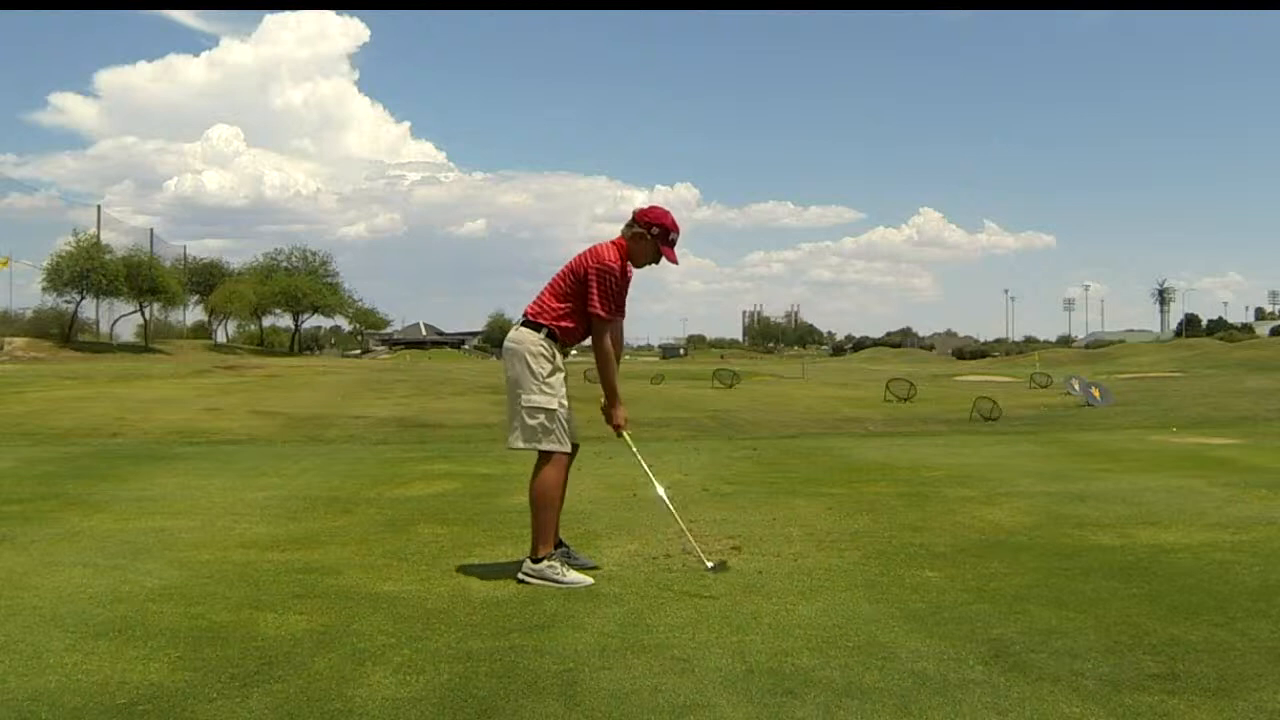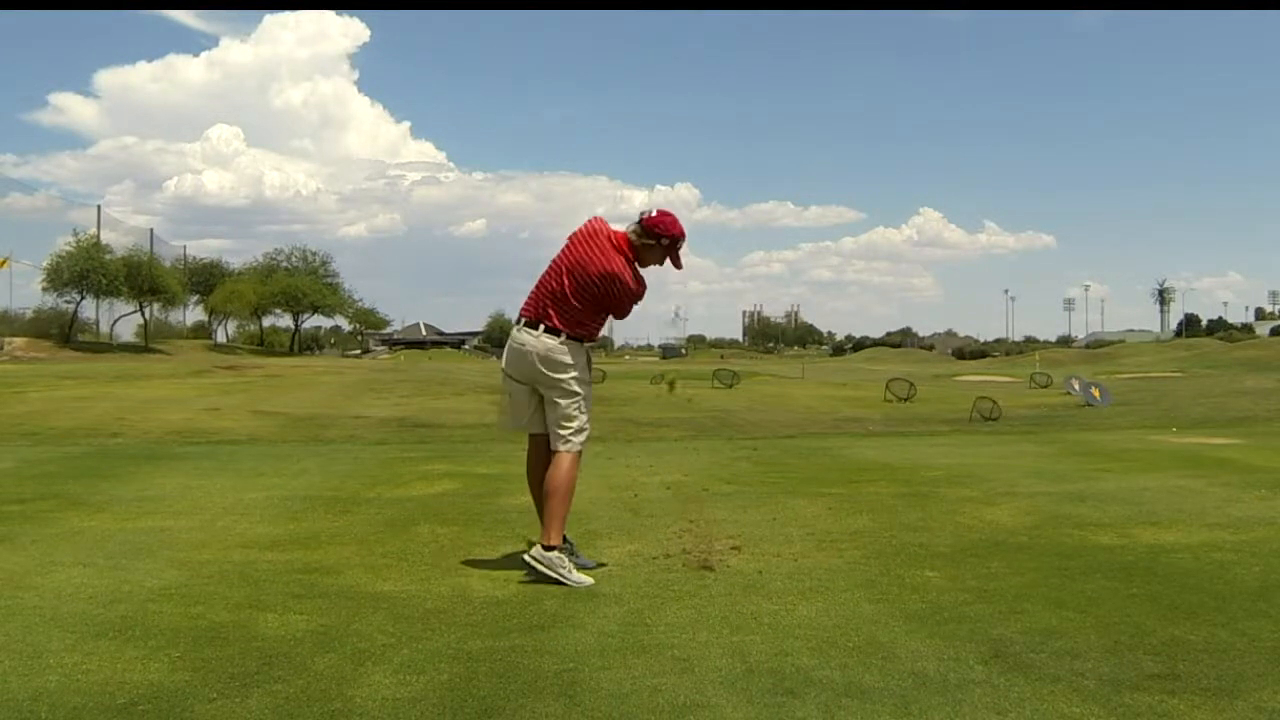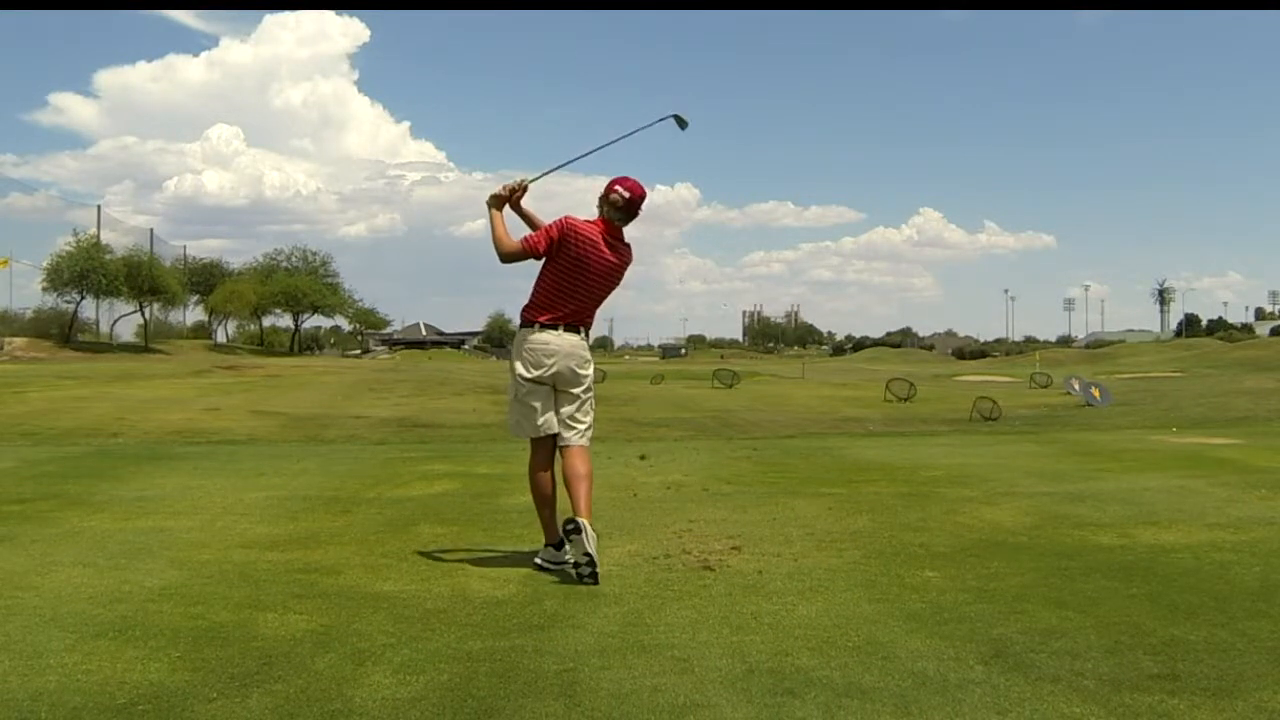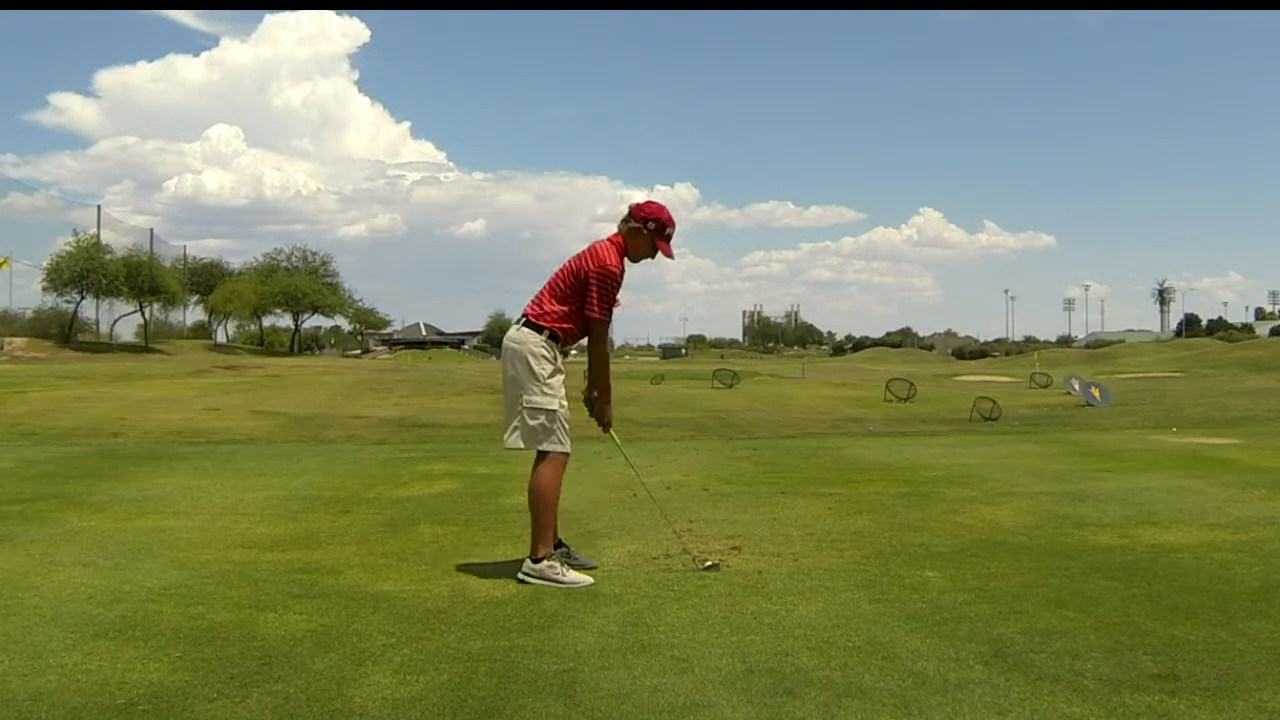
dt=1s
person 1, frame 1
left shoulder: (618, 267)
right shoulder: (607, 263)
left elbow: (615, 334)
right elbow: (600, 338)
left wrist: (612, 394)
right wrist: (615, 402)
left hip: (540, 348)
right hip: (535, 347)
left knee: (564, 449)
right knee: (554, 452)
left ankle: (551, 545)
right ankle: (539, 560)
person 1, frame 2
left shoulder: (594, 228)
right shoulder: (632, 285)
left hip: (521, 339)
right hip: (561, 351)
left knee: (539, 441)
right knee: (568, 447)
left ankle: (551, 538)
right ankle: (549, 547)
person 1, frame 3
left shoulder: (572, 227)
right shoulder: (623, 255)
left elbow: (507, 252)
left wrist: (497, 209)
right wrist: (520, 209)
left hip: (534, 342)
right hip: (575, 347)
left knee: (542, 445)
right knee: (576, 442)
left ankle: (553, 545)
right ankle: (581, 522)
person 1, frame 4
left shoulder: (603, 253)
right shoulder: (611, 262)
right elbow: (598, 336)
left wrist: (589, 376)
right wrist: (601, 398)
left hip: (533, 343)
right hip: (536, 347)
left knee: (550, 448)
right knee: (553, 451)
left ankle: (549, 545)
right ankle: (540, 559)
